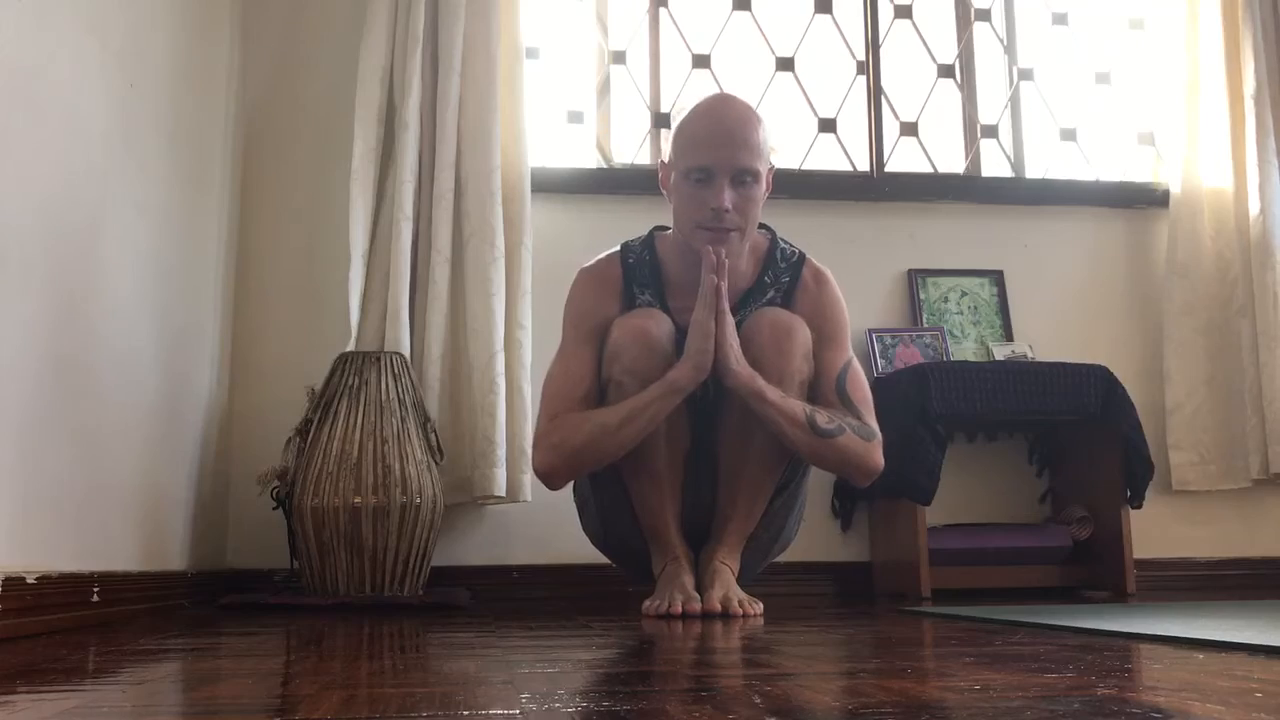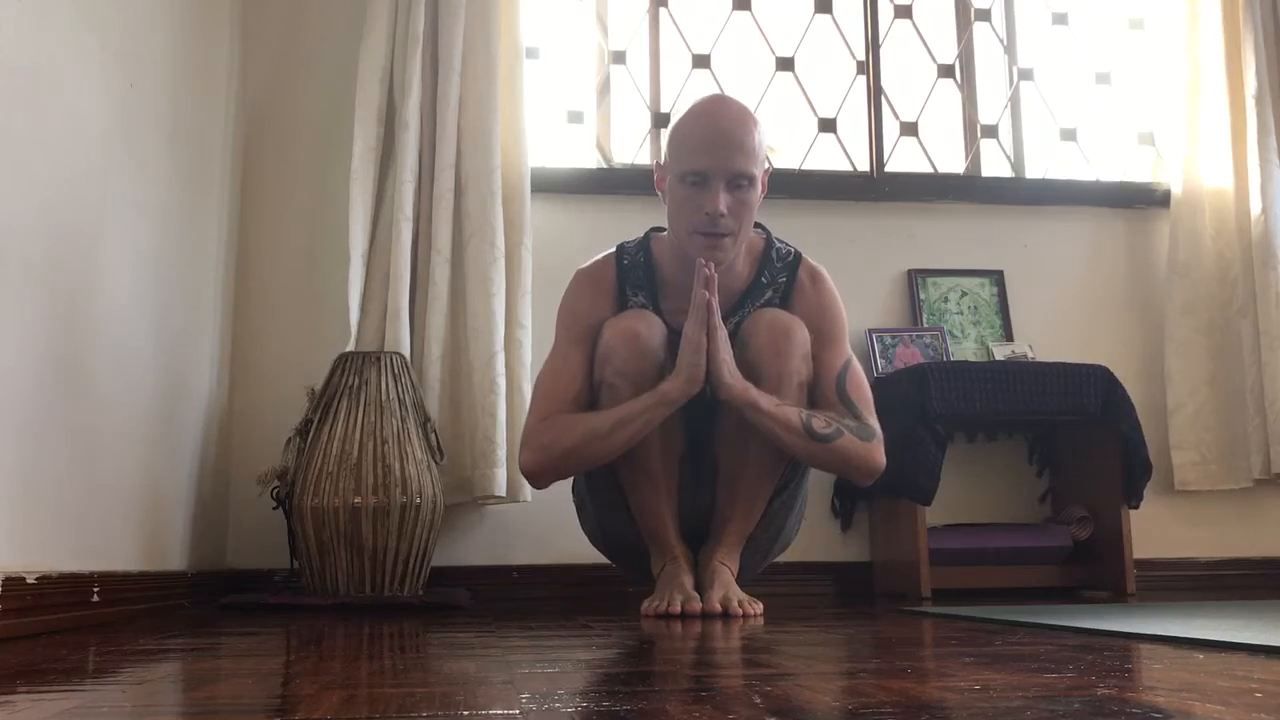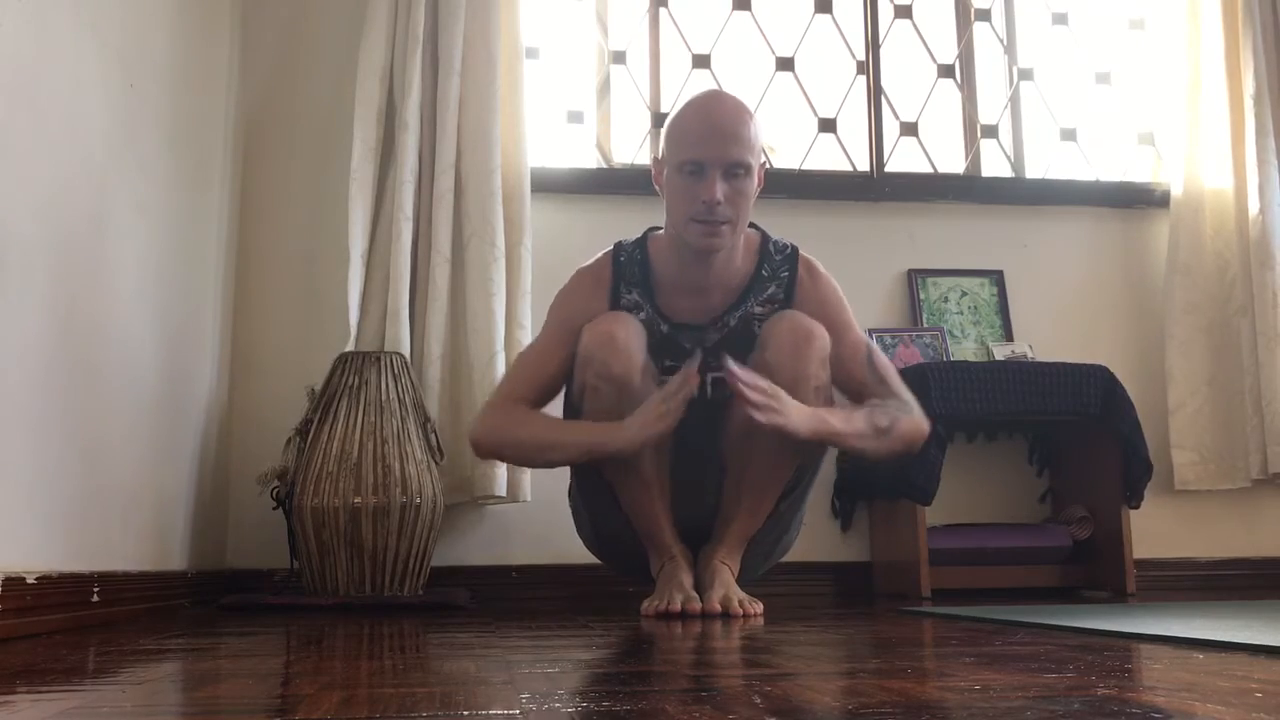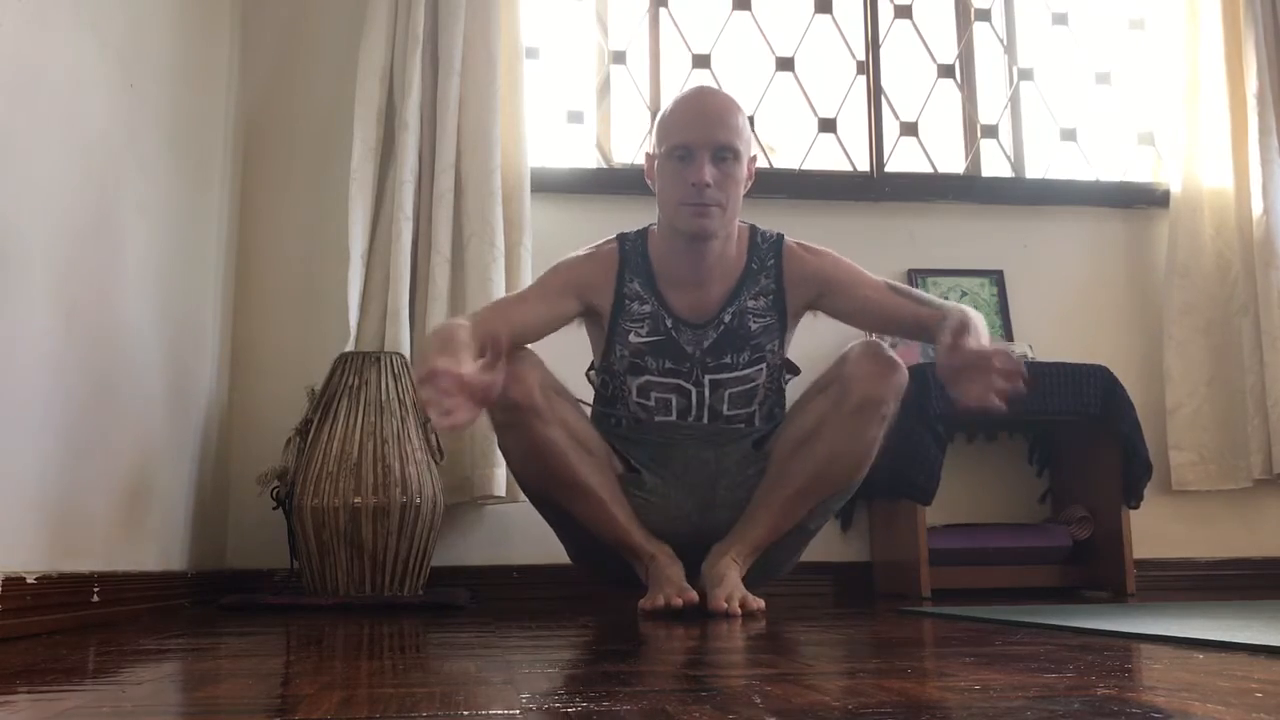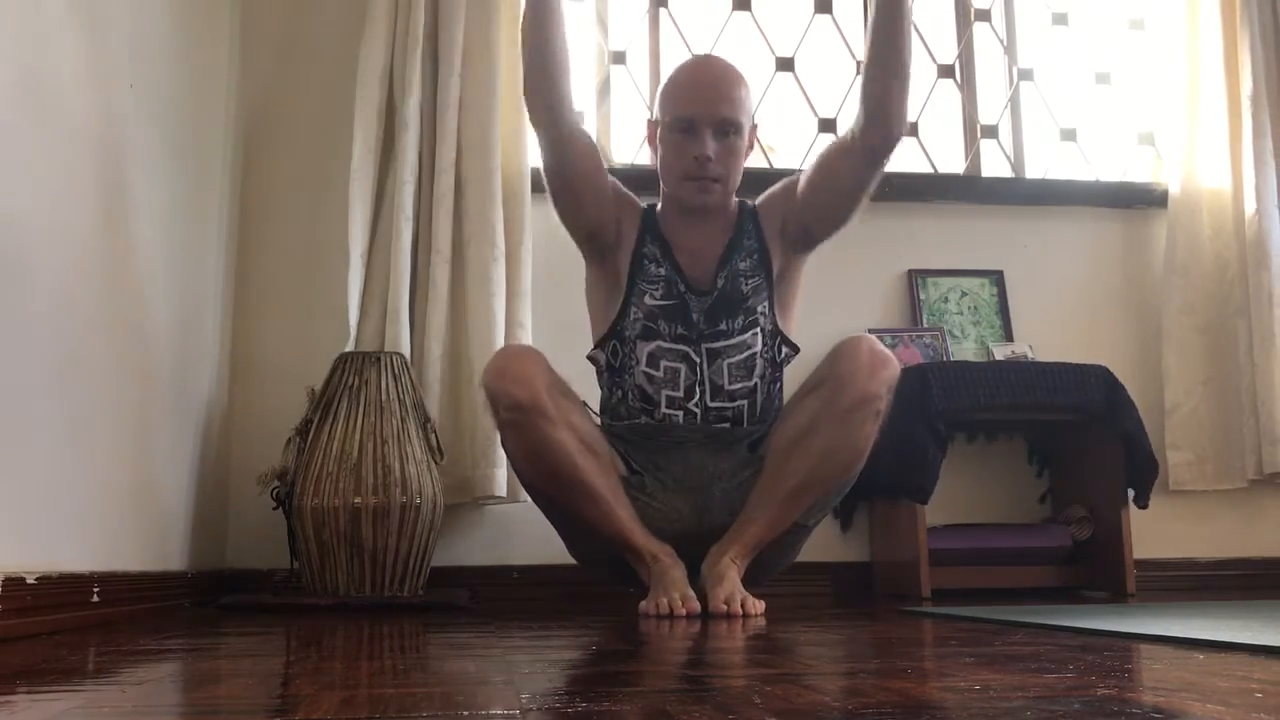
dt=0.7s
person 1, frame 1
left shoulder: (806, 286)
right shoulder: (606, 282)
left elbow: (866, 458)
right elbow: (552, 460)
left wrist: (743, 374)
right wrist: (684, 374)
left hip: (751, 520)
right hip: (636, 519)
left knee: (782, 333)
right knee: (639, 333)
left ankle: (723, 561)
right ankle: (670, 562)
person 1, frame 2
left shoulder: (803, 285)
right shoulder: (601, 284)
left elbow: (867, 456)
right elbow: (538, 457)
left wrist: (738, 388)
right wrist: (675, 386)
left hip: (751, 520)
right hip: (636, 521)
left knee: (780, 333)
right knee: (630, 335)
left ankle: (722, 560)
right ankle: (670, 561)
person 1, frame 3
left shoulder: (798, 280)
right shoulder: (602, 283)
left elbow: (908, 420)
right elbow: (491, 429)
left wrist: (813, 418)
right wrist: (623, 434)
left hip: (753, 518)
right hip: (634, 522)
left knee: (798, 336)
right knee: (609, 339)
left ankle: (724, 559)
right ankle: (668, 560)
person 1, frame 4
left shoulder: (793, 269)
right shoulder: (603, 273)
left elbow: (951, 319)
right elbow: (467, 334)
left wrist: (964, 351)
right wrist: (457, 367)
left hip: (758, 515)
right hip: (624, 515)
left knee: (876, 370)
right knee: (512, 377)
left ankle: (732, 558)
right ankle: (653, 559)
person 1, frame 5
left shoulder: (780, 232)
right shoulder: (615, 233)
left elbow: (878, 131)
right elbow: (550, 113)
left hip: (759, 506)
right hip: (628, 507)
left knee: (867, 365)
right knee: (511, 373)
left ankle: (732, 556)
right ankle: (652, 558)
